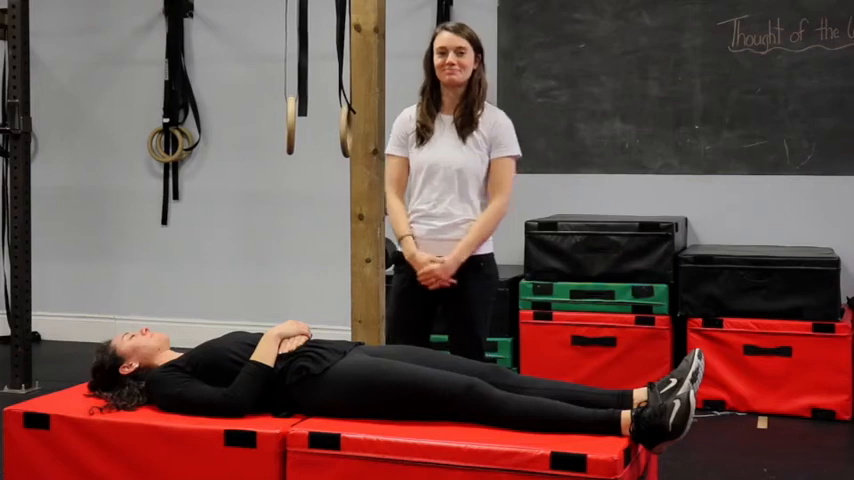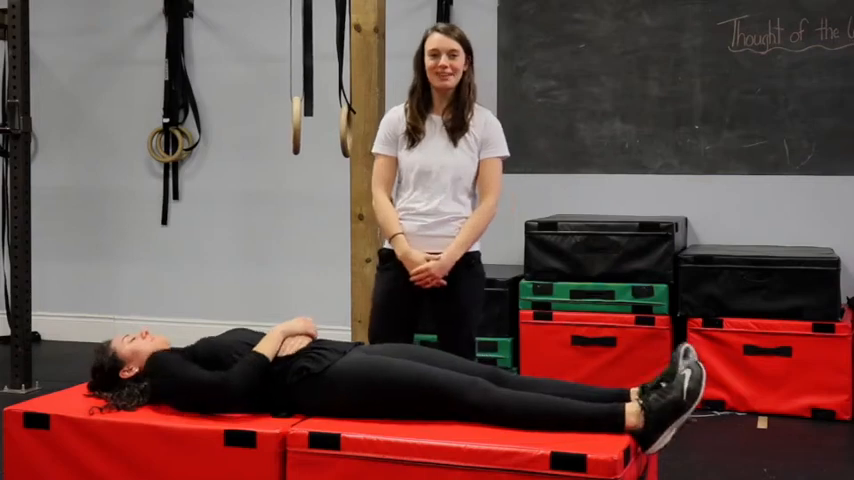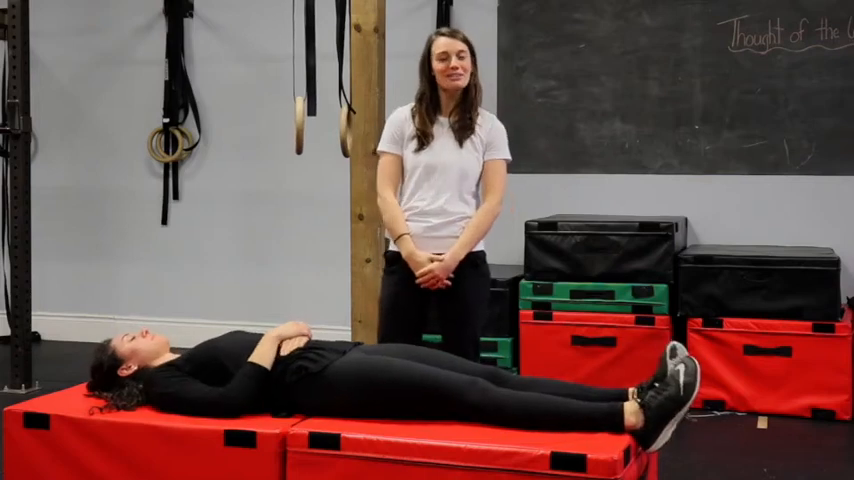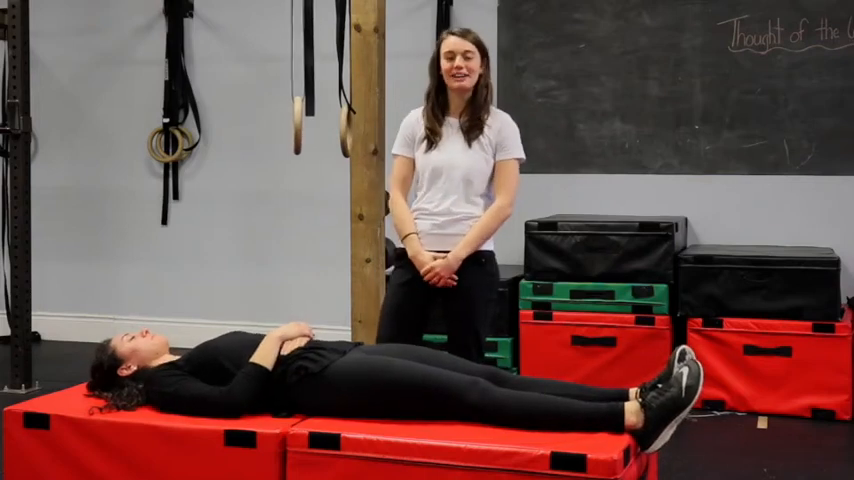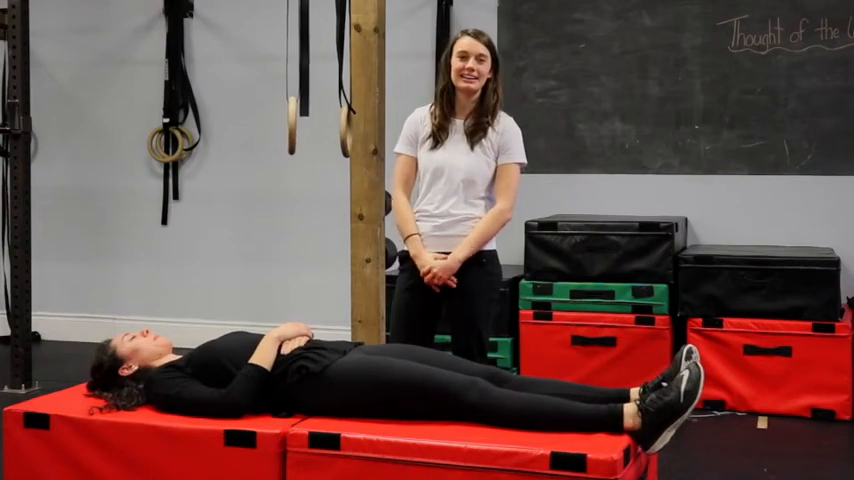
dt=0.4s
person 1, frame 1
left shoulder: (191, 359)
right shoulder: (166, 384)
right elbow: (236, 401)
left wrist: (284, 337)
right wrist: (272, 338)
left hip: (340, 357)
right hip: (320, 384)
left knee: (491, 376)
right knee: (474, 398)
left ankle: (640, 397)
right ankle: (629, 424)
person 1, frame 2
left shoulder: (190, 354)
right shoulder: (166, 374)
right elbow: (233, 388)
left wrist: (289, 337)
right wrist: (278, 332)
left hip: (342, 355)
right hip: (318, 384)
left knee: (490, 376)
right knee: (472, 398)
left ankle: (637, 397)
right ankle: (634, 421)
person 1, frame 3
left shoulder: (192, 358)
right shoulder: (164, 384)
right elbow: (235, 400)
left wrist: (283, 337)
right wrist: (273, 339)
left hip: (339, 355)
right hip: (320, 384)
left knee: (490, 376)
right knee: (472, 397)
left ankle: (635, 395)
right ankle: (633, 419)
person 1, frame 4
left shoulder: (191, 358)
right shoulder: (165, 385)
right elbow: (236, 400)
left wrist: (283, 336)
right wrist: (274, 338)
left hip: (339, 354)
right hip: (319, 384)
left knee: (490, 375)
right knee: (472, 397)
left ankle: (636, 395)
right ankle: (632, 418)
person 1, frame 5
left shoulder: (193, 358)
right shoulder: (165, 386)
right elbow: (236, 402)
left wrist: (282, 337)
right wrist: (272, 340)
left hip: (340, 355)
right hip: (319, 384)
left knee: (491, 376)
right knee: (472, 397)
left ankle: (637, 396)
right ankle: (634, 420)
person 2, frame 1
left shoulder: (494, 123)
right shoulder: (409, 121)
left elbow: (499, 201)
right elbow: (394, 194)
left wrist: (454, 257)
right wrist: (412, 251)
left hip: (472, 263)
right hip: (414, 262)
left knee: (467, 364)
person 2, frame 2
left shoulder: (484, 124)
right shoulder: (397, 120)
left elbow: (489, 202)
right elbow: (380, 194)
left wrist: (448, 258)
right wrist: (406, 252)
left hip: (460, 261)
right hip: (398, 260)
person 2, frame 3
left shoulder: (488, 127)
right shoulder: (403, 120)
left elbow: (492, 202)
right elbow: (385, 194)
left wrist: (451, 258)
right wrist: (411, 252)
left hip: (466, 262)
right hip: (405, 260)
left knee: (462, 362)
person 2, frame 4
left shoulder: (500, 126)
right shoulder: (416, 122)
left elbow: (504, 203)
right elbow: (397, 195)
left wrist: (454, 257)
right wrist: (416, 252)
left hip: (472, 260)
right hip: (414, 259)
left knee: (465, 361)
person 2, frame 5
left shoulder: (503, 129)
right shoulder: (420, 121)
left elbow: (503, 206)
right elbow: (400, 194)
left wrist: (455, 259)
right wrist: (418, 252)
left hip: (474, 261)
right hip: (418, 259)
left knee: (469, 362)
